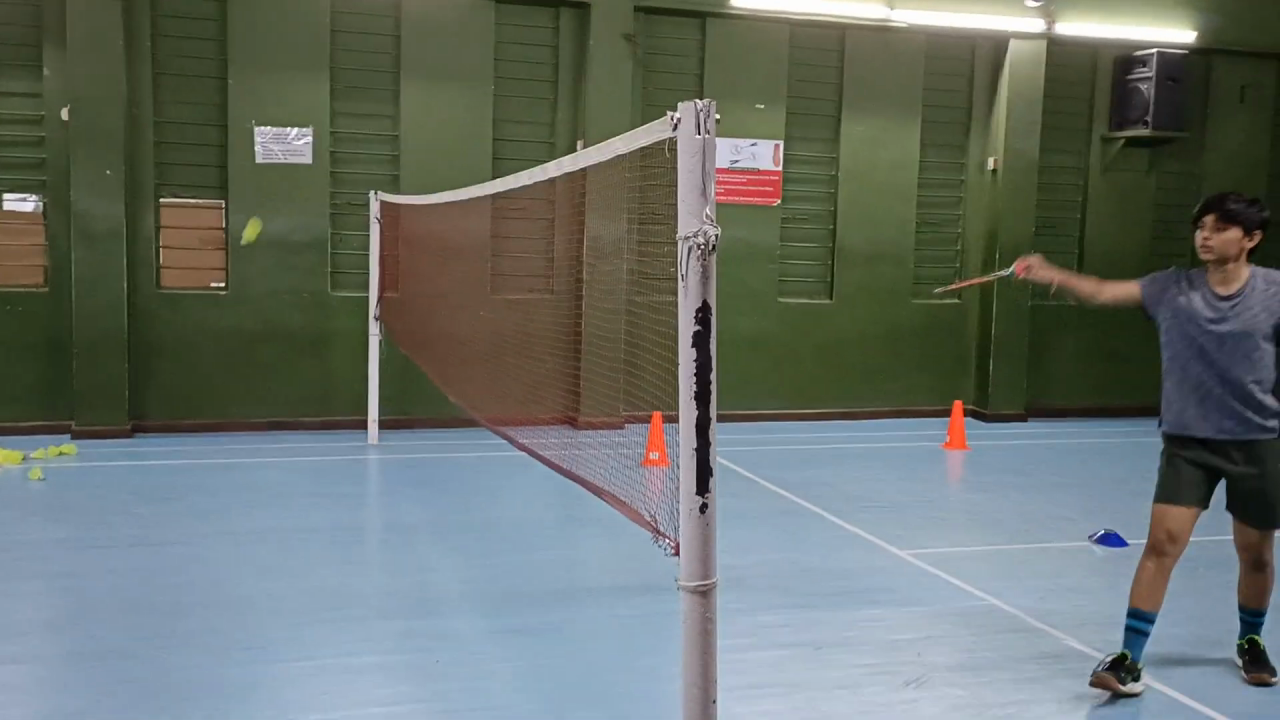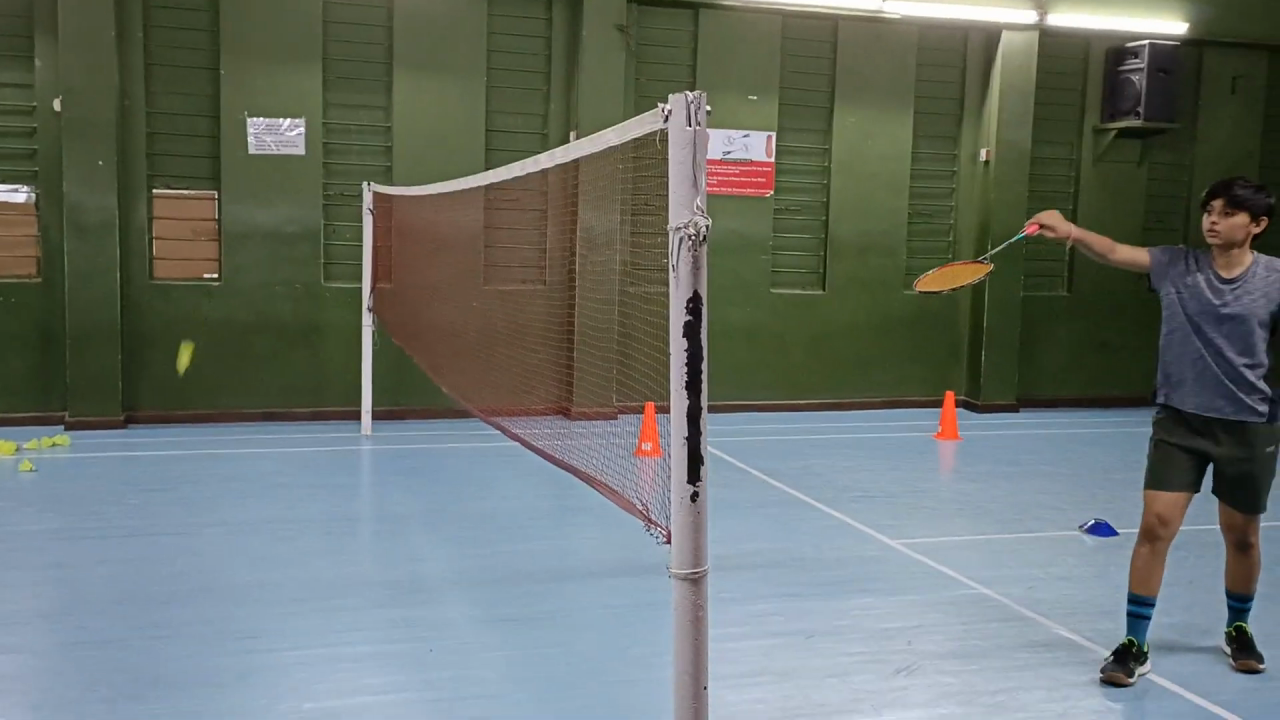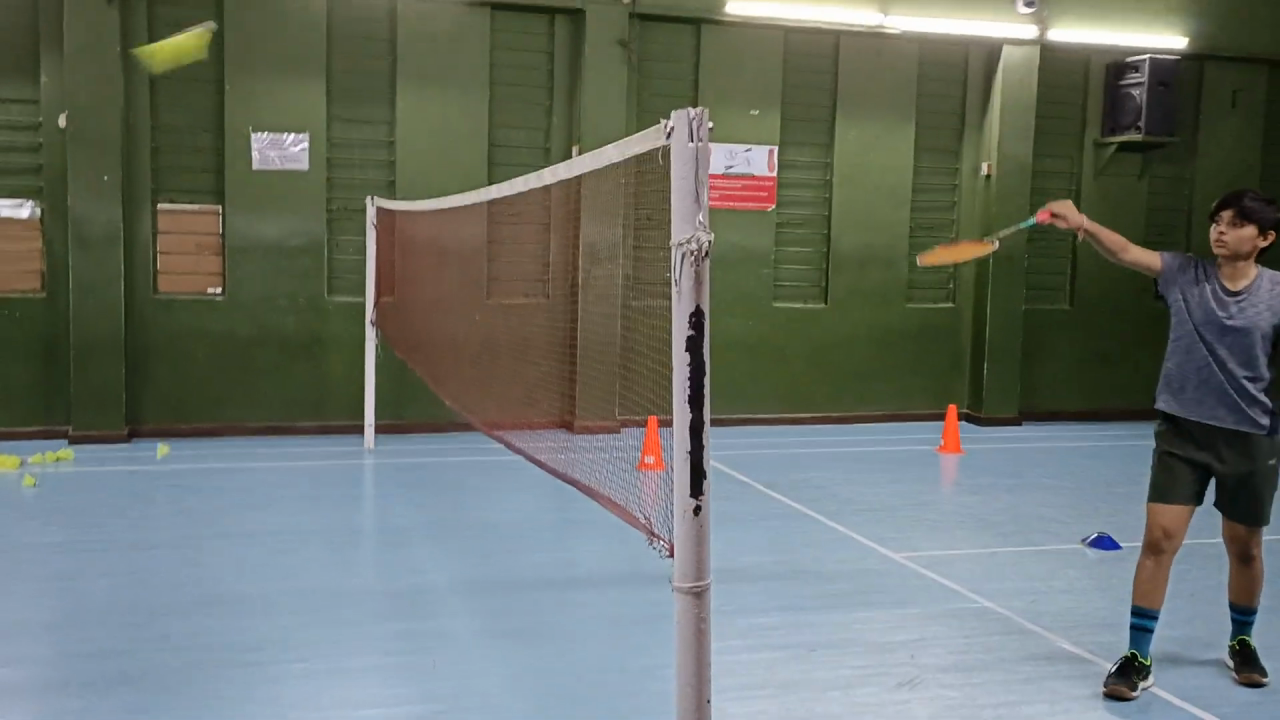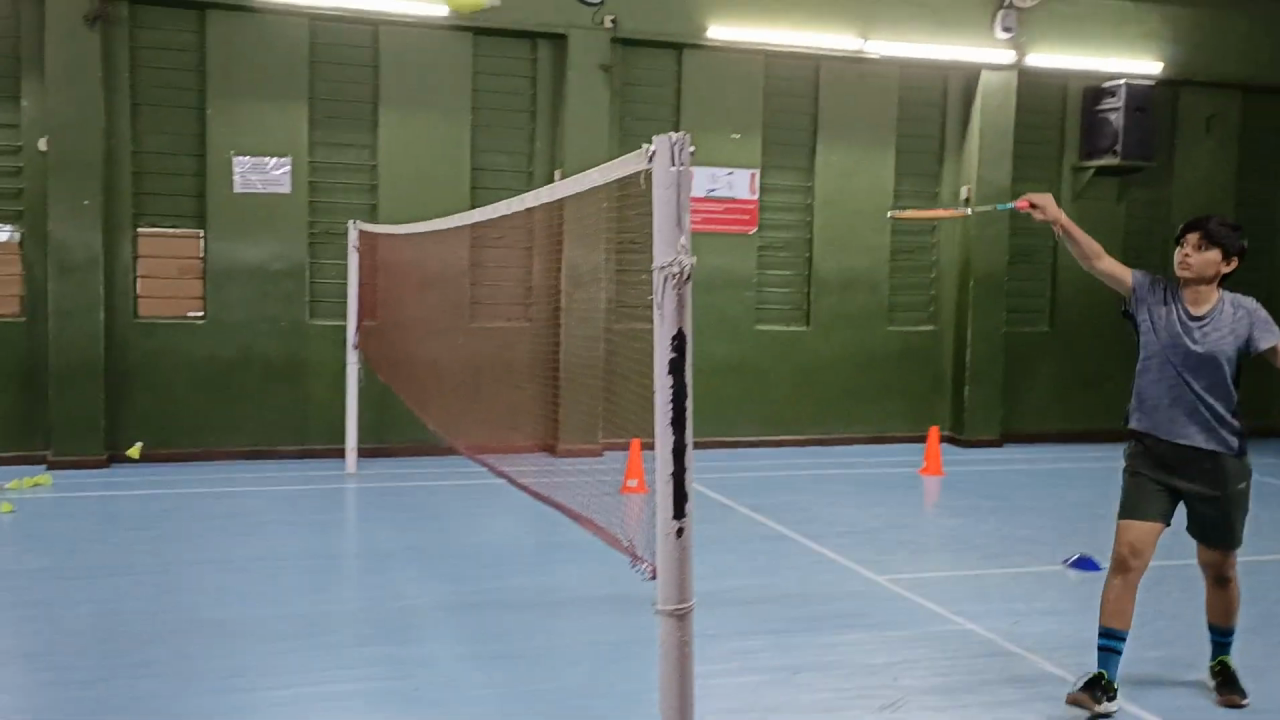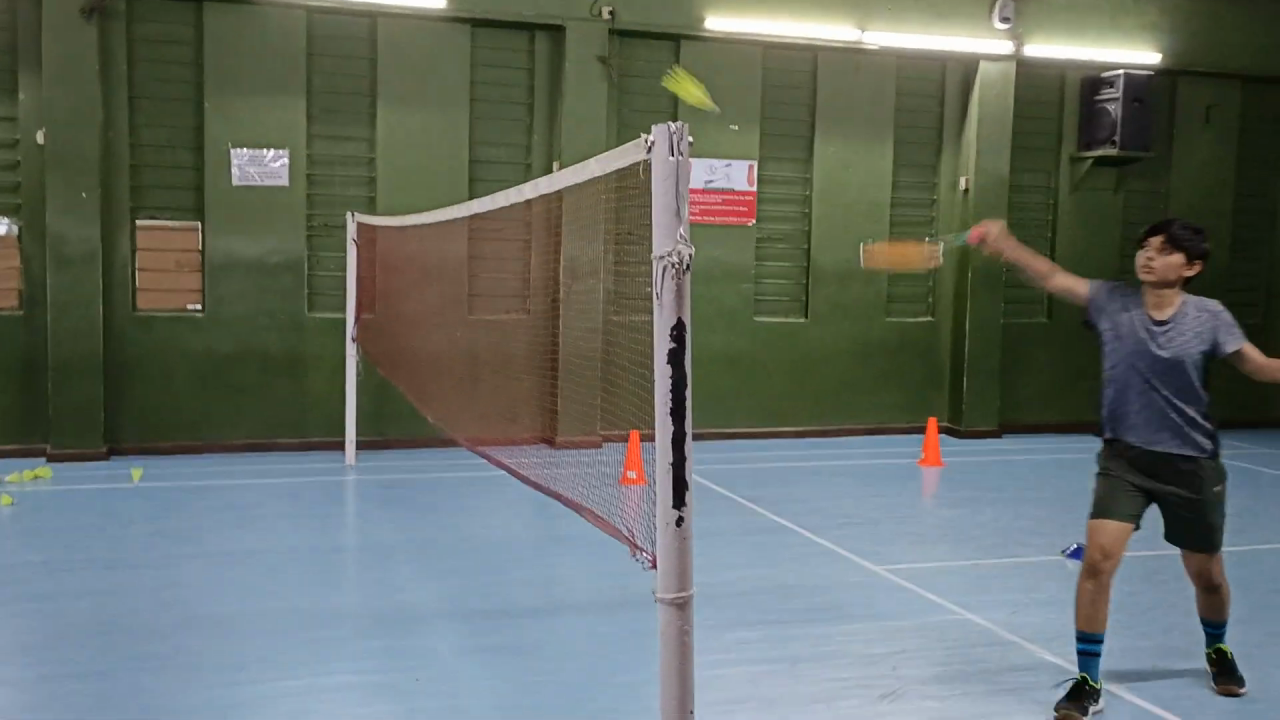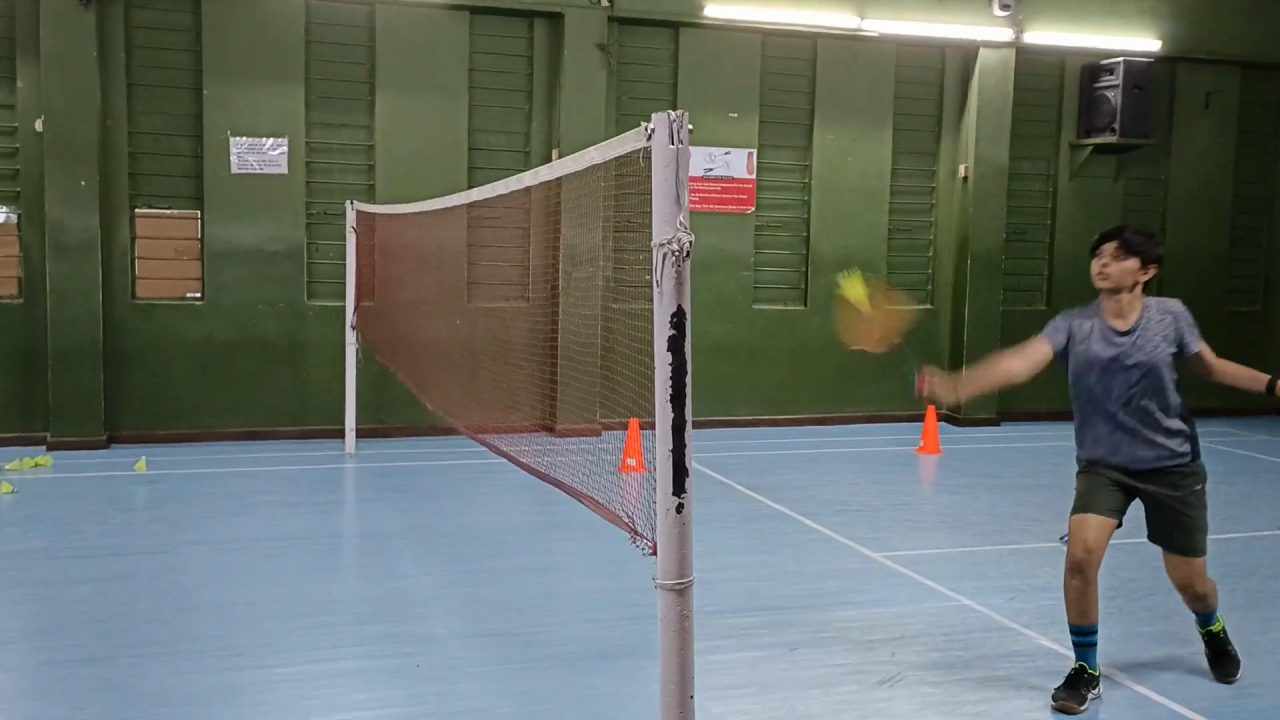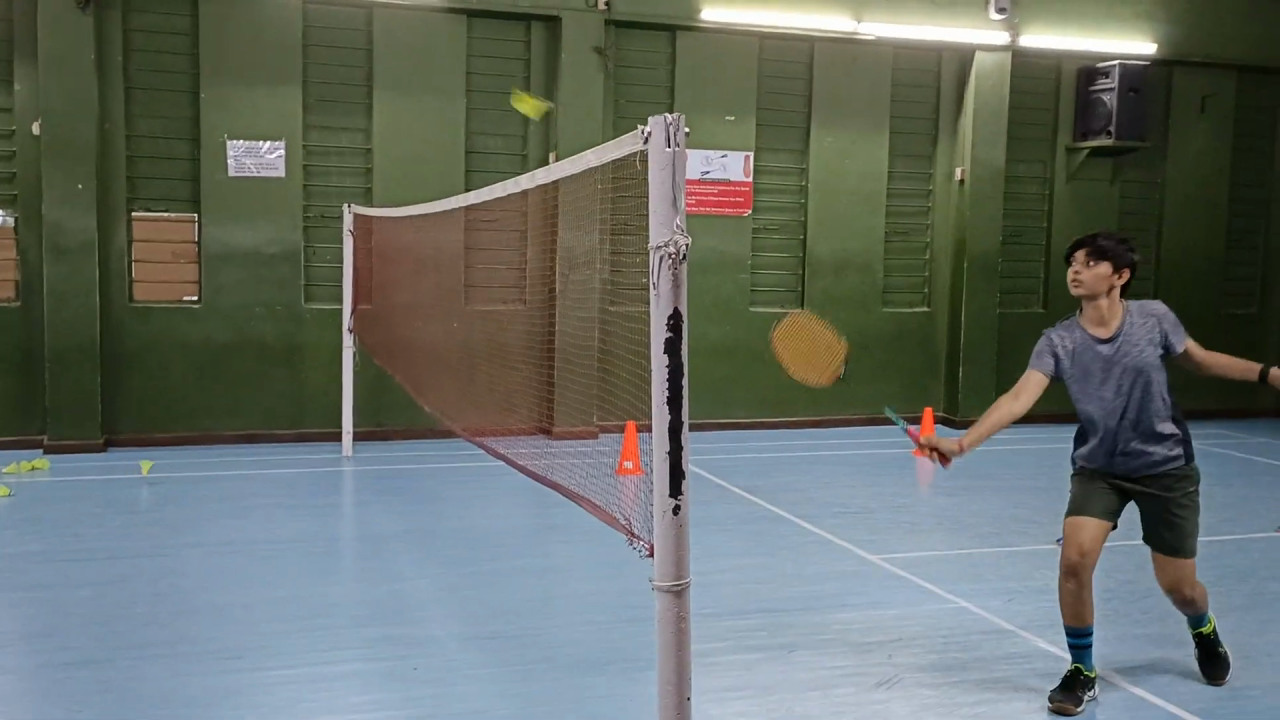
dt=0.2s
person 1, frame 1
right shoulder: (1171, 287)
right elbow: (1105, 291)
right wrist: (1052, 274)
right hip: (1187, 439)
right knee: (1164, 542)
right ankle: (1130, 658)
person 1, frame 2
right shoulder: (1177, 265)
right elbow: (1115, 252)
right wrist: (1068, 230)
right hip: (1179, 420)
right knee: (1155, 528)
left ankle: (1238, 629)
right ankle: (1135, 644)
person 1, frame 3
right shoulder: (1184, 274)
right elbow: (1125, 251)
right wrist: (1081, 221)
right hip: (1181, 431)
right knee: (1159, 539)
right ankle: (1138, 658)
person 1, frame 4
right shoulder: (1150, 295)
right elbow: (1098, 261)
right wrist: (1058, 219)
left hip: (1218, 459)
right hip: (1152, 453)
left knee: (1219, 571)
right knee: (1126, 558)
left ankle: (1222, 664)
person 1, frame 5
left shoulder: (1210, 316)
right shoulder: (1112, 302)
right elbow: (1054, 280)
right wrist: (1005, 245)
left hip: (1192, 461)
right hip: (1124, 457)
left knee: (1207, 574)
right knee: (1097, 559)
left ankle: (1218, 653)
person 1, frame 6
left shoulder: (1171, 314)
right shoulder: (1071, 324)
left elbow: (1211, 365)
right elbow: (1019, 363)
left wrist: (1271, 384)
right wrist: (956, 387)
left hip: (1172, 463)
right hip: (1103, 463)
left knee: (1190, 580)
right knee: (1081, 557)
left ankle: (1213, 630)
right ankle: (1085, 671)
person 1, frame 7
left shoulder: (1155, 319)
right shoulder: (1058, 340)
left elbow: (1204, 362)
right elbow: (1021, 399)
right wrist: (962, 441)
left hip: (1166, 466)
right hip: (1099, 468)
left knee: (1179, 583)
right knee: (1075, 560)
left ankle: (1204, 632)
right ankle: (1082, 672)
